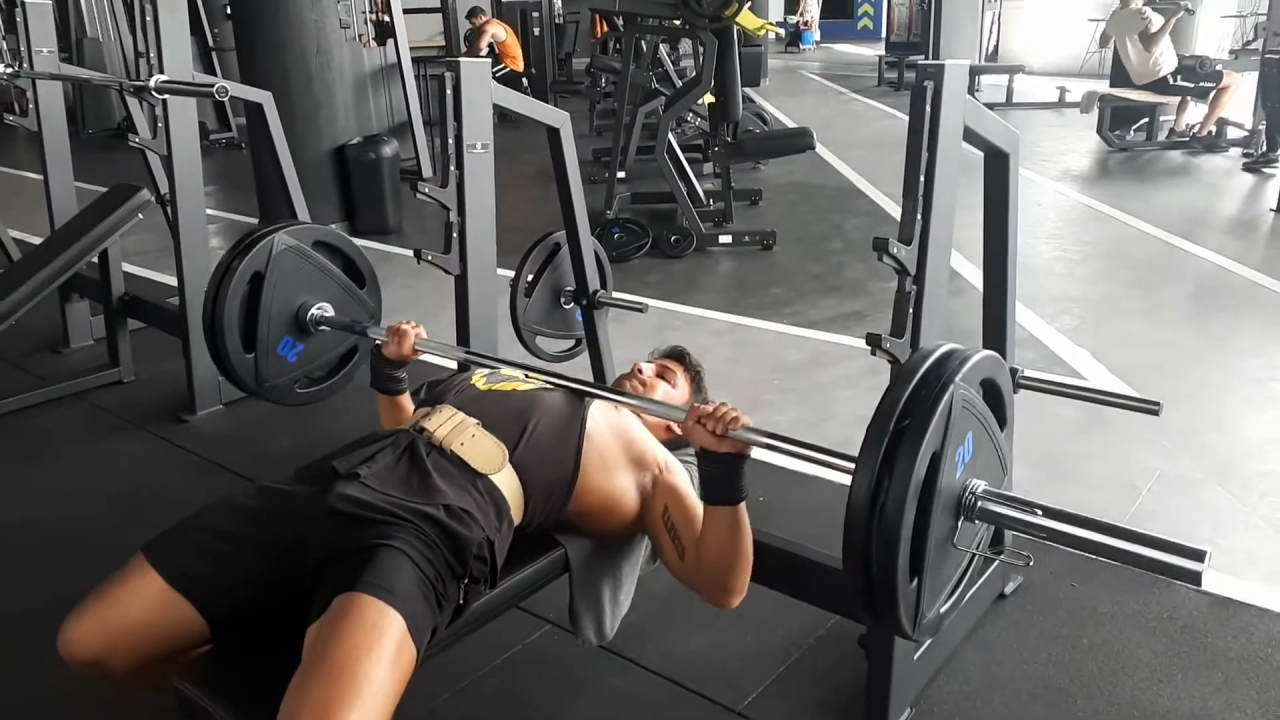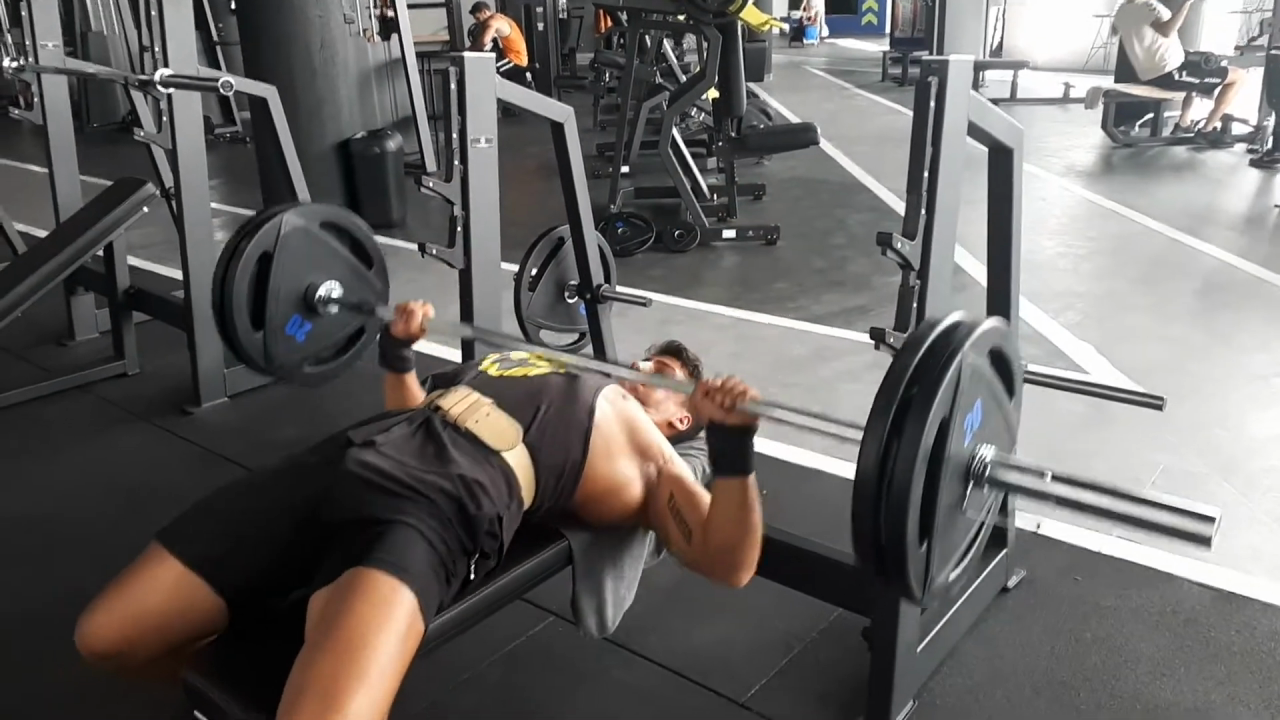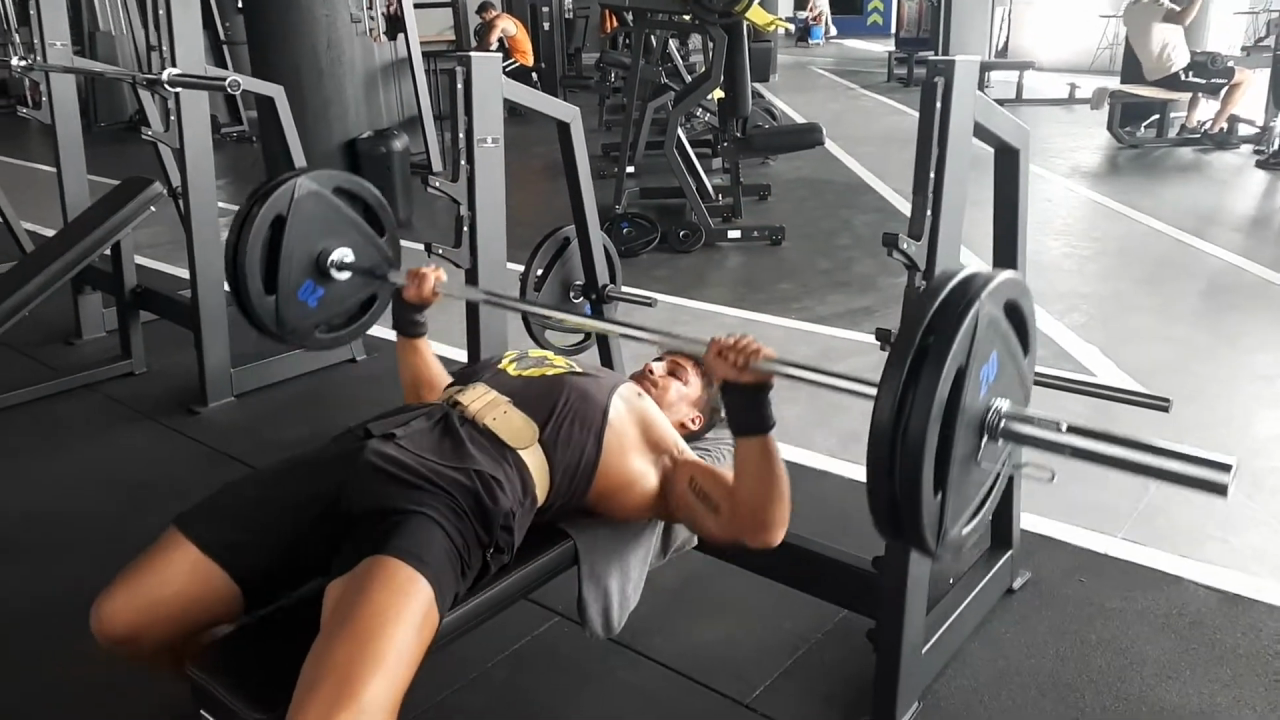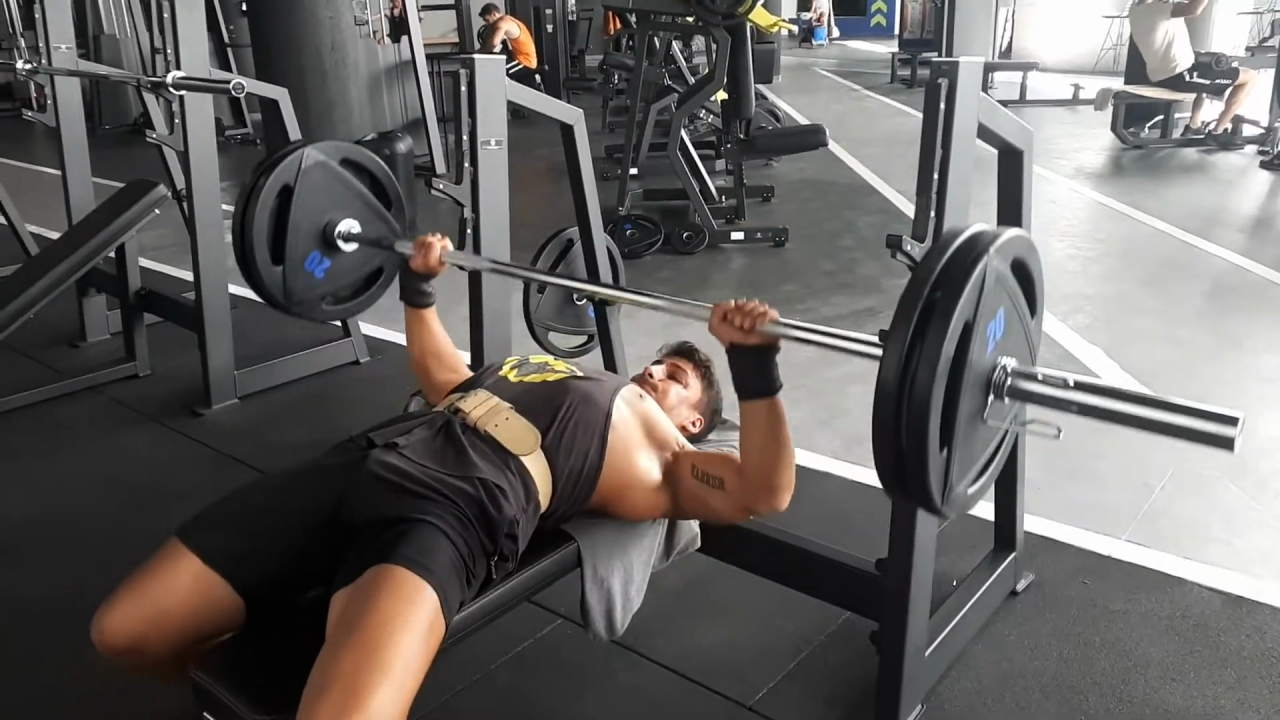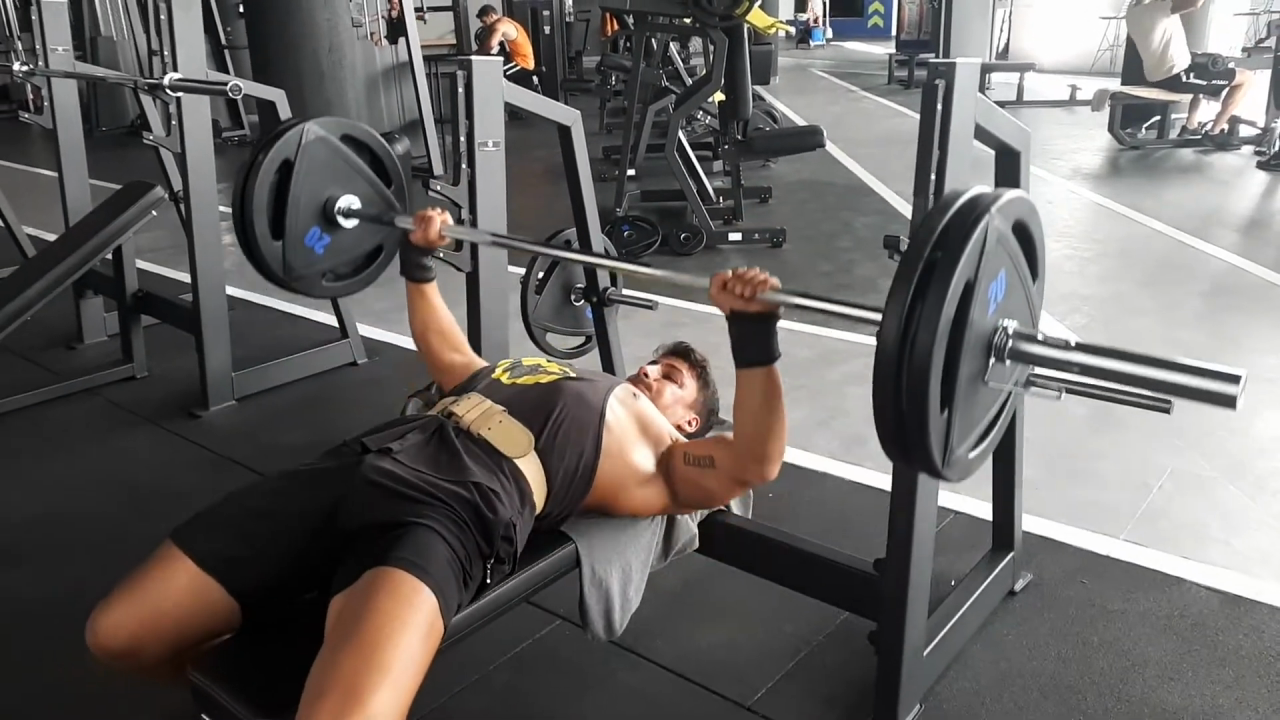
dt=0.2s
person 1, frame 1
left shoulder: (647, 466)
right shoulder: (542, 393)
left elbow: (722, 584)
left wrist: (724, 468)
right wrist: (390, 370)
left hip: (429, 526)
right hip: (328, 485)
right knee: (89, 644)
person 1, frame 2
left shoulder: (649, 460)
right shoulder: (551, 386)
left elbow: (732, 561)
left wrist: (731, 445)
right wrist: (397, 349)
left hip: (439, 504)
right hip: (346, 461)
right knee: (107, 637)
person 1, frame 3
left shoulder: (663, 457)
right shoulder: (553, 378)
left elbow: (759, 525)
right elbow: (426, 393)
left wrist: (748, 402)
right wrist: (410, 315)
left hip: (454, 498)
right hip: (365, 452)
right knee: (121, 623)
person 1, frame 4
left shoulder: (666, 459)
right shoulder: (553, 383)
left elbow: (764, 493)
right elbow: (438, 375)
left wrist: (755, 366)
right wrist: (418, 285)
left hip: (458, 505)
right hip: (366, 460)
right knee: (123, 633)
person 1, frame 5
left shoulder: (664, 461)
right shoulder: (548, 385)
left elbow: (754, 465)
right elbow: (445, 355)
left wrist: (754, 335)
right wrist: (418, 260)
left hip: (455, 508)
right hip: (362, 463)
right knee: (118, 635)
